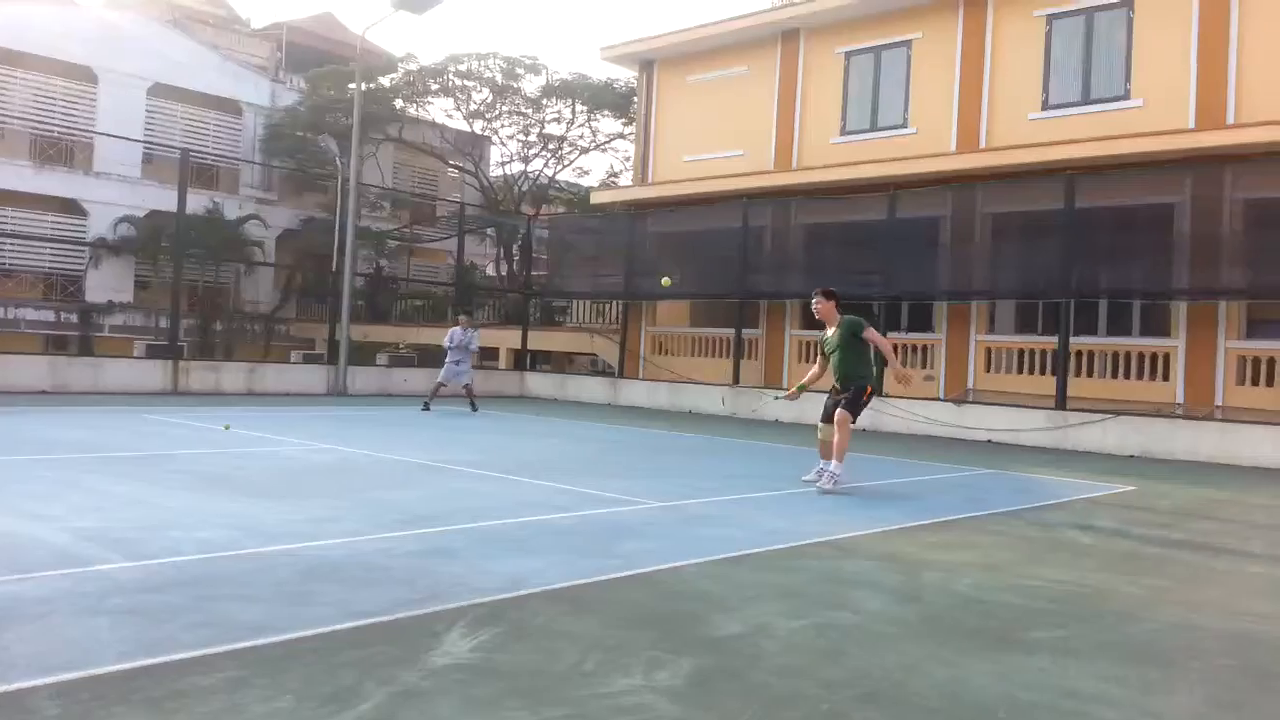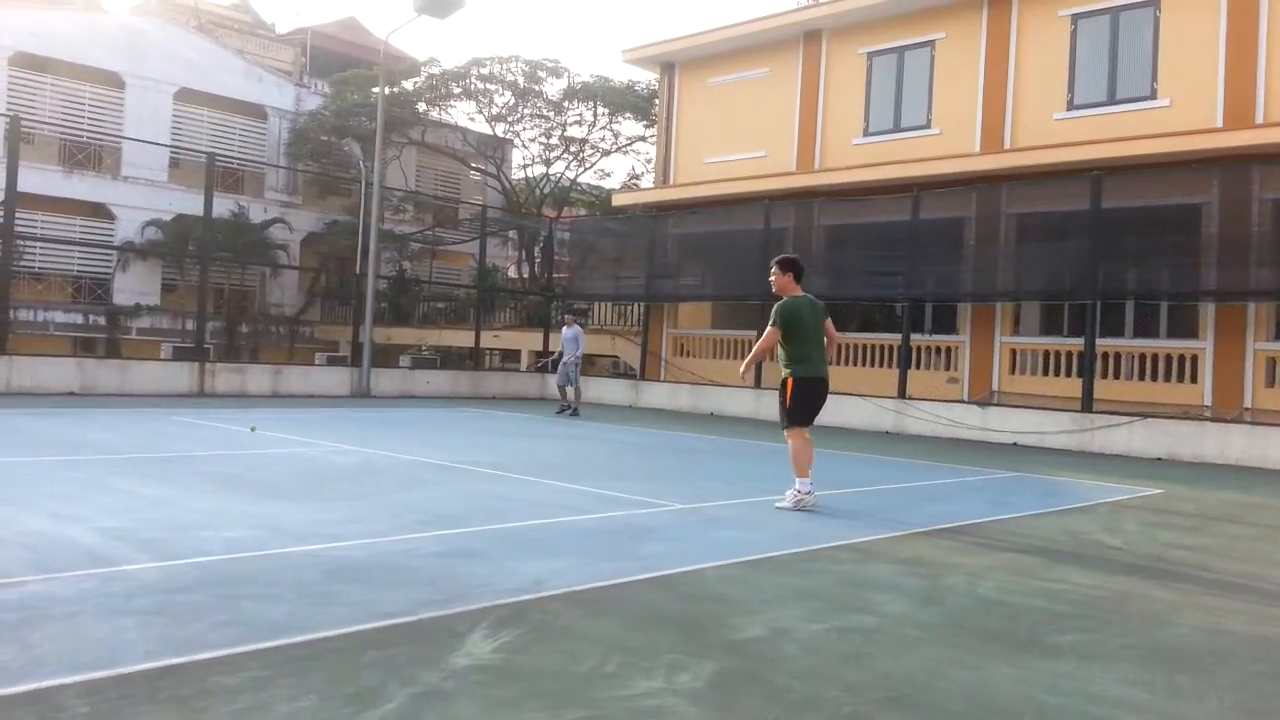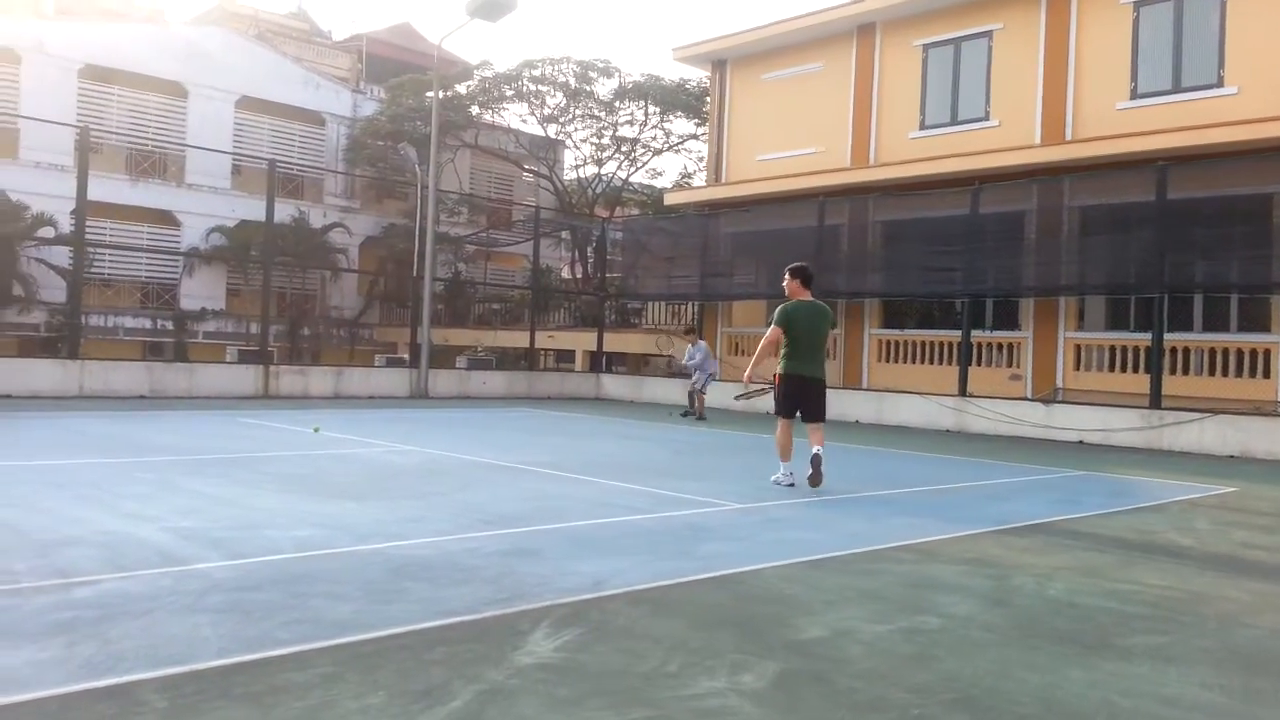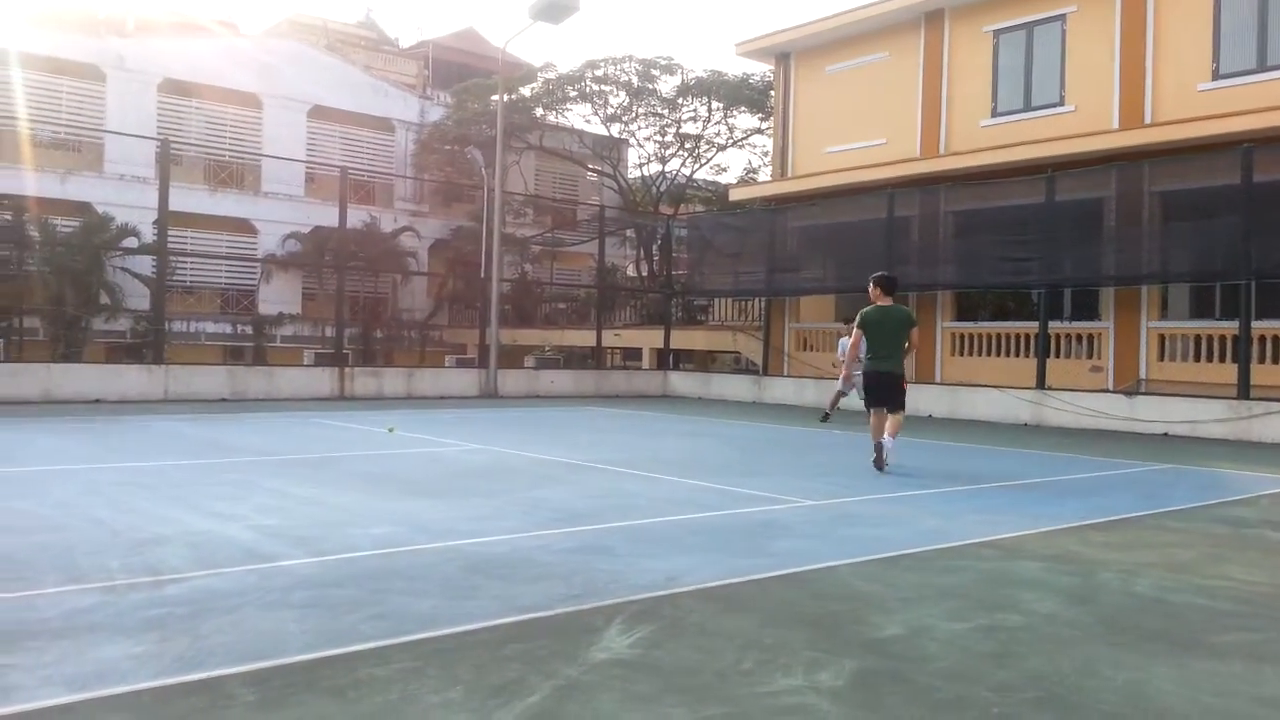
dt=1s
person 1, frame 1
left shoulder: (852, 323)
right shoulder: (825, 337)
left elbow: (879, 340)
right elbow: (819, 369)
left wrist: (895, 364)
right wrist: (800, 387)
left hip: (861, 386)
right hip: (840, 388)
left knee: (840, 418)
right knee: (825, 428)
left ankle: (835, 473)
right ankle: (824, 469)
person 1, frame 2
left shoulder: (784, 307)
right shoulder: (816, 304)
left elbow: (766, 344)
right elbow: (832, 336)
left wrist: (746, 364)
left hip: (798, 378)
right hip: (820, 378)
left knee: (794, 433)
right knee: (801, 431)
left ankle: (803, 491)
right ankle: (804, 485)
person 1, frame 3
left shoulder: (786, 310)
right shoulder: (826, 311)
left elbow: (770, 340)
left wrist: (751, 368)
left hip: (790, 373)
right hip: (817, 376)
left knee: (785, 423)
right knee: (815, 425)
left ankle: (785, 473)
right ankle: (817, 453)
person 1, frame 4
left shoulder: (865, 314)
right shoulder: (906, 314)
left elbow: (854, 342)
right elbow: (914, 343)
left wrist: (846, 367)
left hip: (871, 370)
right hip: (895, 371)
left knee: (876, 412)
right knee: (896, 414)
left ankle: (880, 449)
right ankle: (885, 443)
